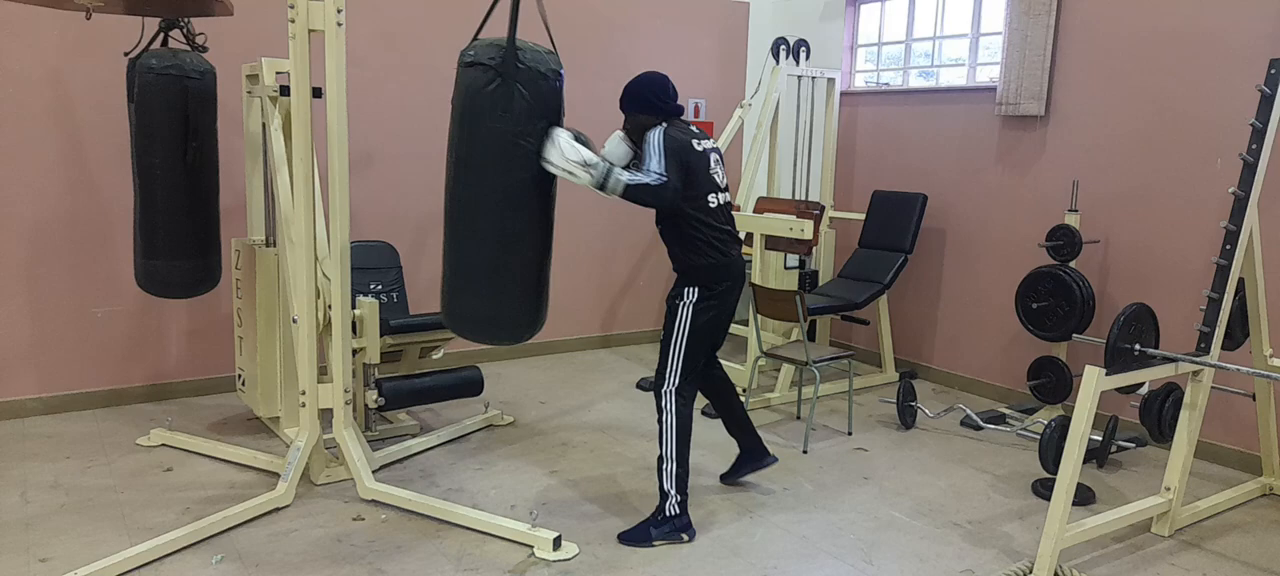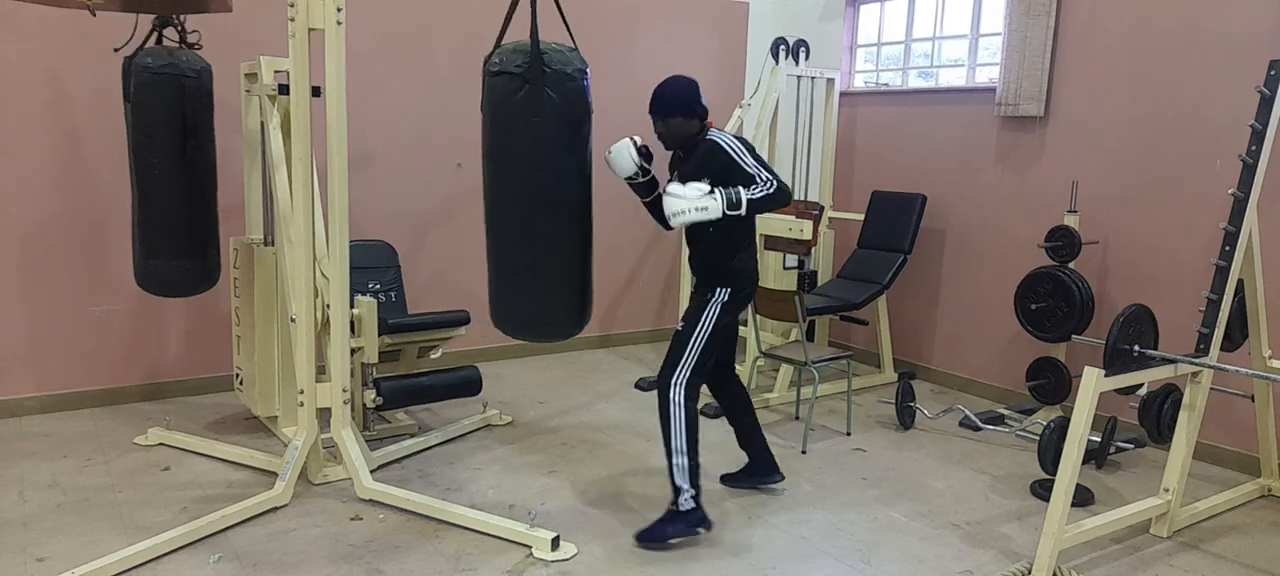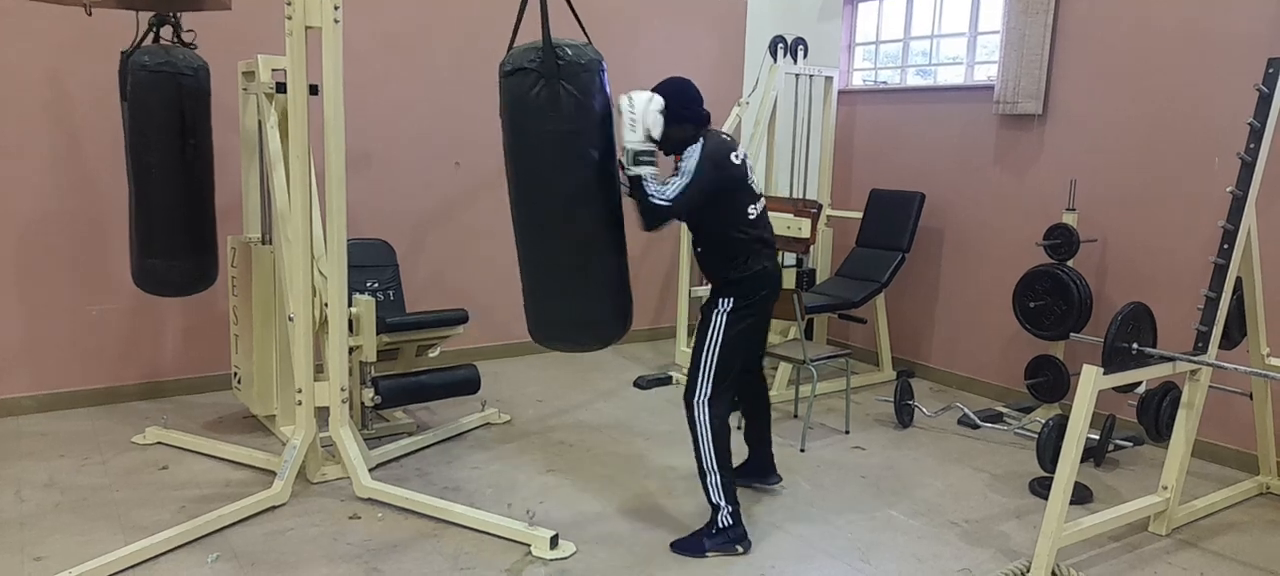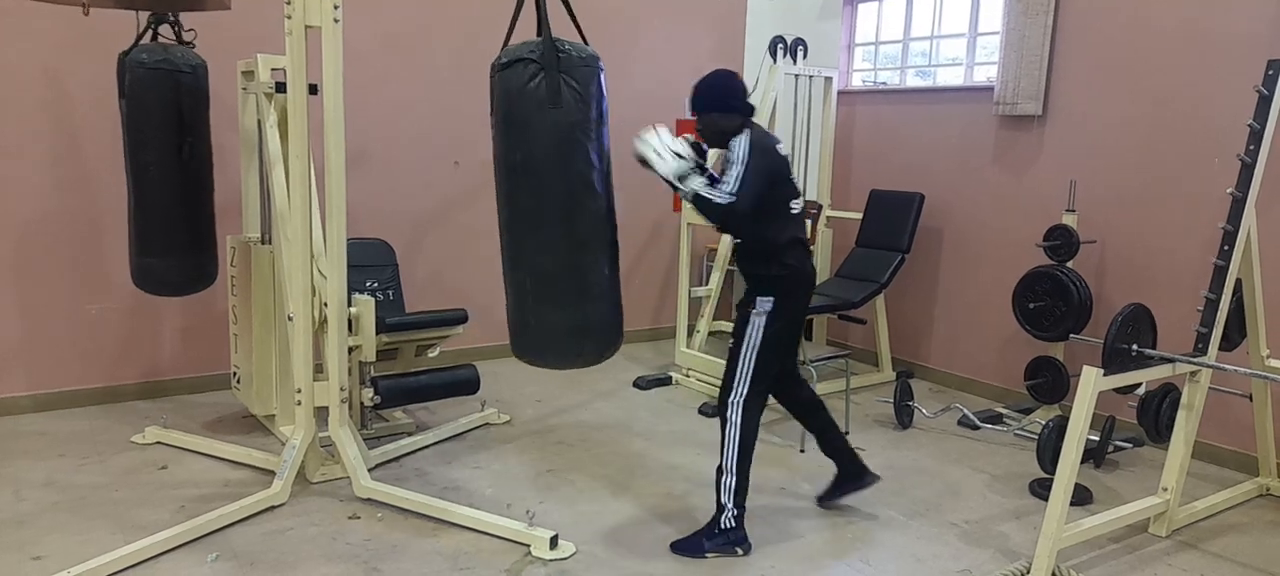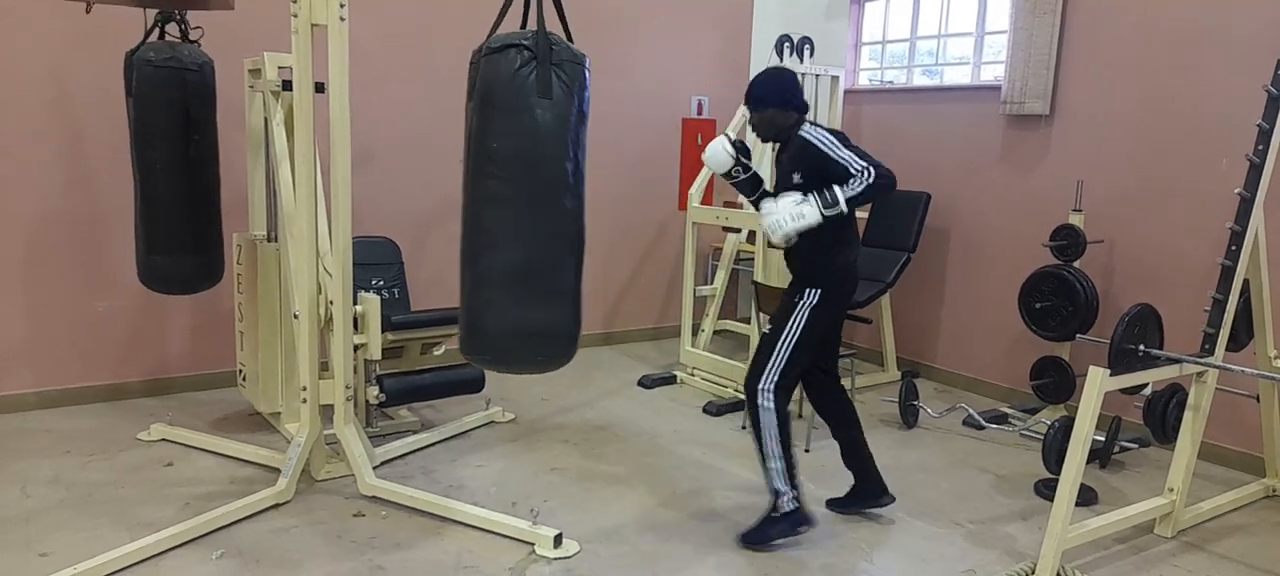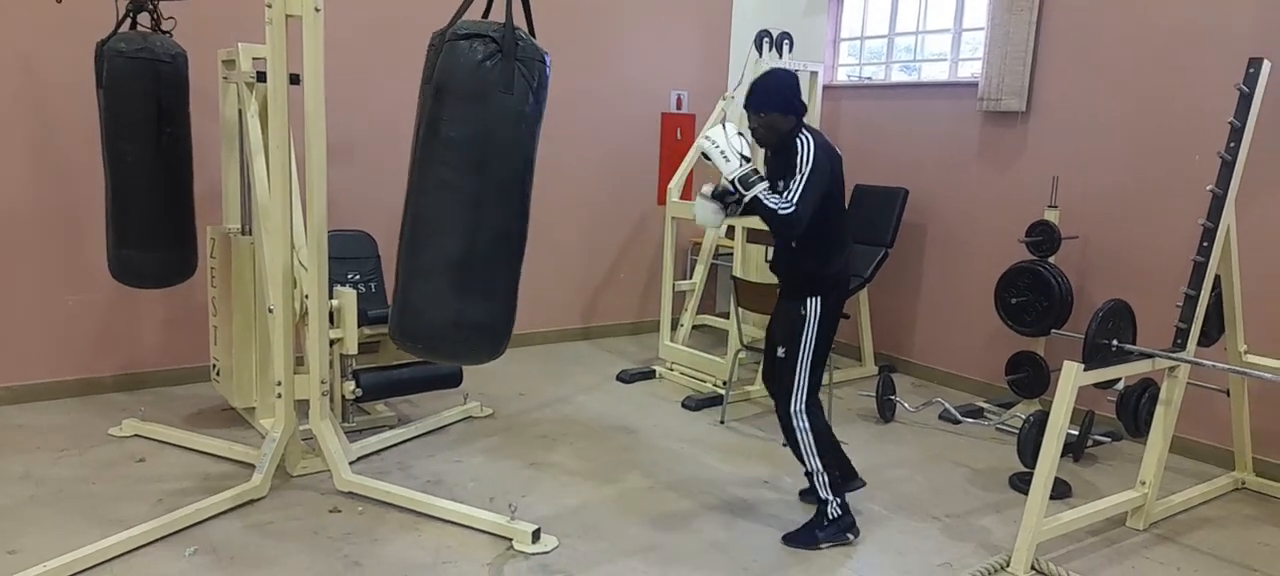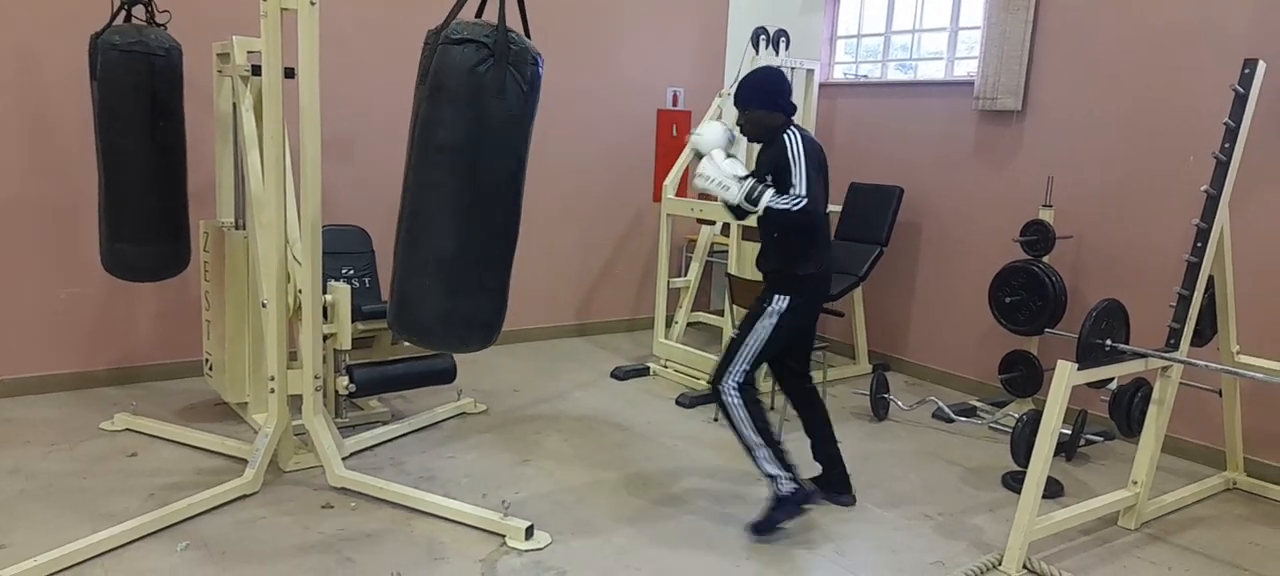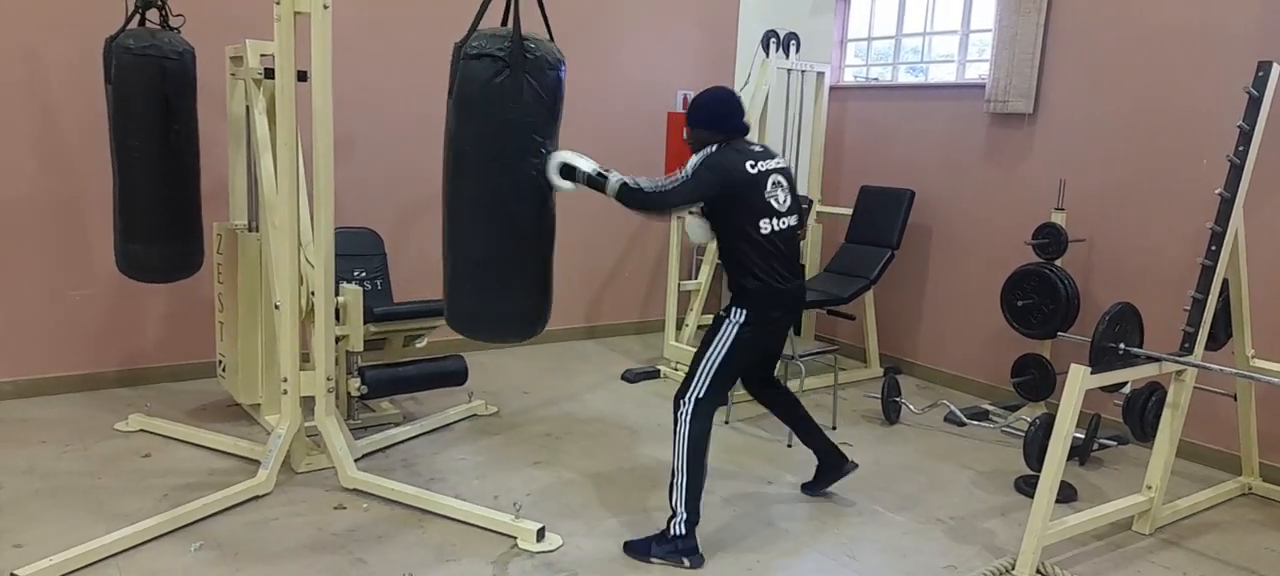
dt=0.3s
person 1, frame 1
left shoulder: (662, 139)
right shoulder: (696, 139)
left elbow: (655, 187)
left wrist: (585, 166)
right wrist: (620, 166)
left hip: (701, 280)
right hip: (727, 270)
left knee: (672, 387)
right knee: (700, 366)
left ankle: (673, 515)
right ankle: (752, 449)
person 1, frame 2
left shoulder: (723, 147)
right shoulder: (683, 157)
left elbow: (778, 191)
right elbow: (671, 219)
left wrist: (716, 201)
right wrist: (640, 180)
left hip: (727, 282)
right hip: (715, 280)
left knee: (675, 384)
right knee: (717, 372)
left ankle: (686, 507)
right ankle: (762, 464)
person 1, frame 3
left shoulder: (702, 157)
right shoulder: (717, 145)
left elbow: (655, 213)
right elbow: (680, 200)
left wrist: (636, 152)
right wrist: (645, 164)
left hip: (738, 290)
right hip: (761, 279)
left knee: (706, 399)
right knee: (746, 372)
left ankle: (726, 526)
right ankle: (761, 462)
person 1, frame 4
left shoulder: (747, 147)
right shoulder: (757, 142)
left elbow: (728, 212)
right elbow: (732, 203)
left wrist: (677, 170)
right wrist: (691, 168)
left hip: (773, 288)
right hip: (790, 278)
left knee: (739, 399)
right knee: (784, 380)
left ankle: (729, 526)
right ankle: (851, 468)
person 1, frame 5
left shoulder: (814, 140)
right shoulder: (790, 148)
left elbow: (880, 180)
right elbow: (777, 208)
left wrist: (815, 208)
right wrist: (741, 168)
left hip: (823, 282)
right hip: (817, 279)
left knee: (765, 386)
right knee: (821, 381)
left ankle: (787, 506)
right ankle: (869, 486)
person 1, frame 6
left shoulder: (811, 151)
right shoulder: (779, 149)
left elbow: (787, 217)
left wrist: (739, 171)
right wrist: (725, 198)
left hip: (817, 290)
right hip: (798, 285)
left knee: (795, 401)
right knee: (781, 382)
left ankle: (834, 516)
right ankle: (838, 472)
person 1, frame 7
left shoulder: (795, 145)
right shoulder: (775, 147)
left elbow: (804, 212)
right elbow: (756, 198)
left wrist: (738, 190)
right wrist: (720, 163)
left hip: (794, 287)
right hip: (801, 284)
left knee: (731, 381)
right knee: (794, 378)
left ankle: (786, 487)
right ankle: (834, 480)
person 1, frame 8
left shoulder: (718, 162)
right shoulder: (769, 160)
left elbow: (659, 199)
left wrist: (587, 174)
left hip: (755, 303)
right hip: (785, 295)
left knee: (694, 404)
right knee: (761, 381)
left ankle: (680, 537)
right ankle: (831, 459)
